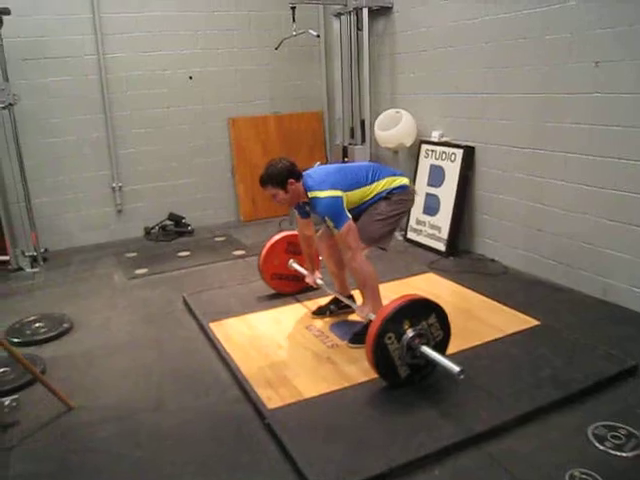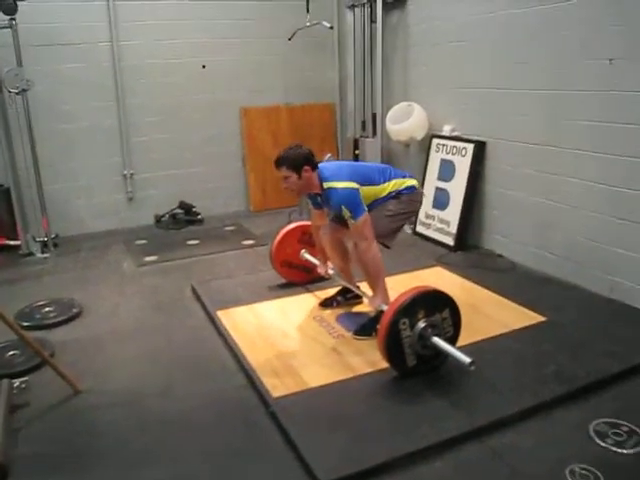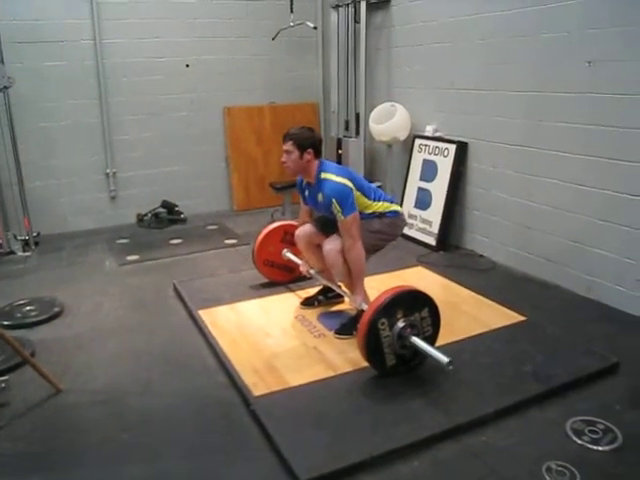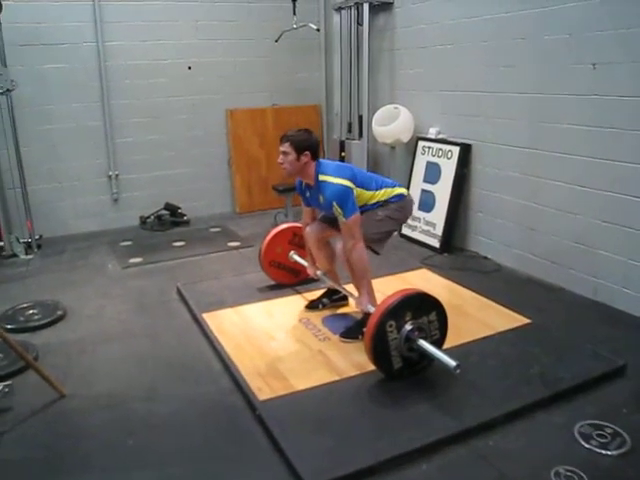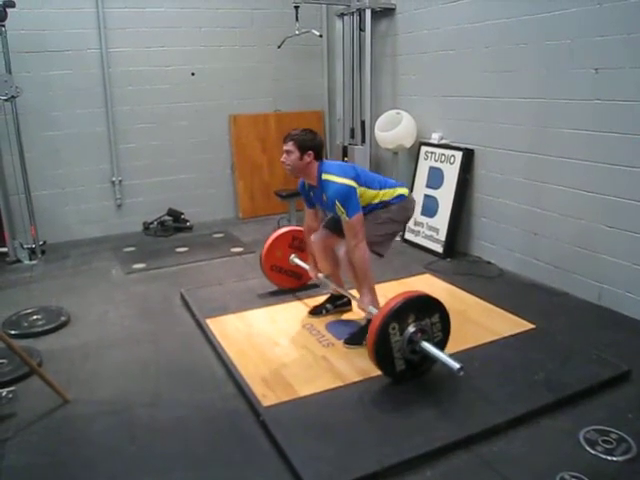
dt=1s
person 1, frame 1
left shoulder: (325, 198)
right shoulder: (300, 191)
left elbow: (352, 252)
right elbow: (306, 233)
left wrist: (368, 303)
right wrist: (311, 270)
left hip: (394, 193)
right hip: (369, 192)
left knee: (353, 251)
right knee: (324, 240)
right ankle: (344, 298)
person 1, frame 2
left shoulder: (341, 191)
right shoulder: (313, 183)
left elbow: (367, 243)
right elbow: (318, 225)
left wrist: (379, 295)
right wrist: (323, 261)
left hip: (403, 194)
right hip: (377, 193)
left knee: (359, 243)
right knee: (329, 233)
left ankle: (384, 310)
right ankle: (350, 290)
person 1, frame 3
left shoulder: (334, 187)
right shoulder: (304, 180)
left elbow: (352, 242)
right elbow: (304, 220)
left wrist: (358, 292)
right wrist: (305, 260)
left hip: (385, 217)
right hip: (355, 216)
left knee: (332, 250)
right knee: (302, 236)
left ankle: (365, 312)
right ankle: (332, 290)
person 1, frame 4
left shoulder: (334, 187)
right shoulder: (304, 182)
left elbow: (354, 243)
right elbow: (308, 223)
left wrist: (364, 294)
right wrist: (311, 262)
left hip: (392, 202)
right hip: (365, 202)
left knee: (345, 248)
right knee: (314, 234)
left ankle: (372, 314)
right ankle: (336, 292)
person 1, frame 5
left shoulder: (338, 187)
right shoulder: (306, 183)
left elbow: (357, 243)
right elbow: (311, 225)
left wrist: (366, 294)
right wrist: (312, 264)
left hip: (394, 204)
right hip: (365, 206)
left knee: (346, 254)
right knee: (318, 241)
right ankle: (339, 298)
